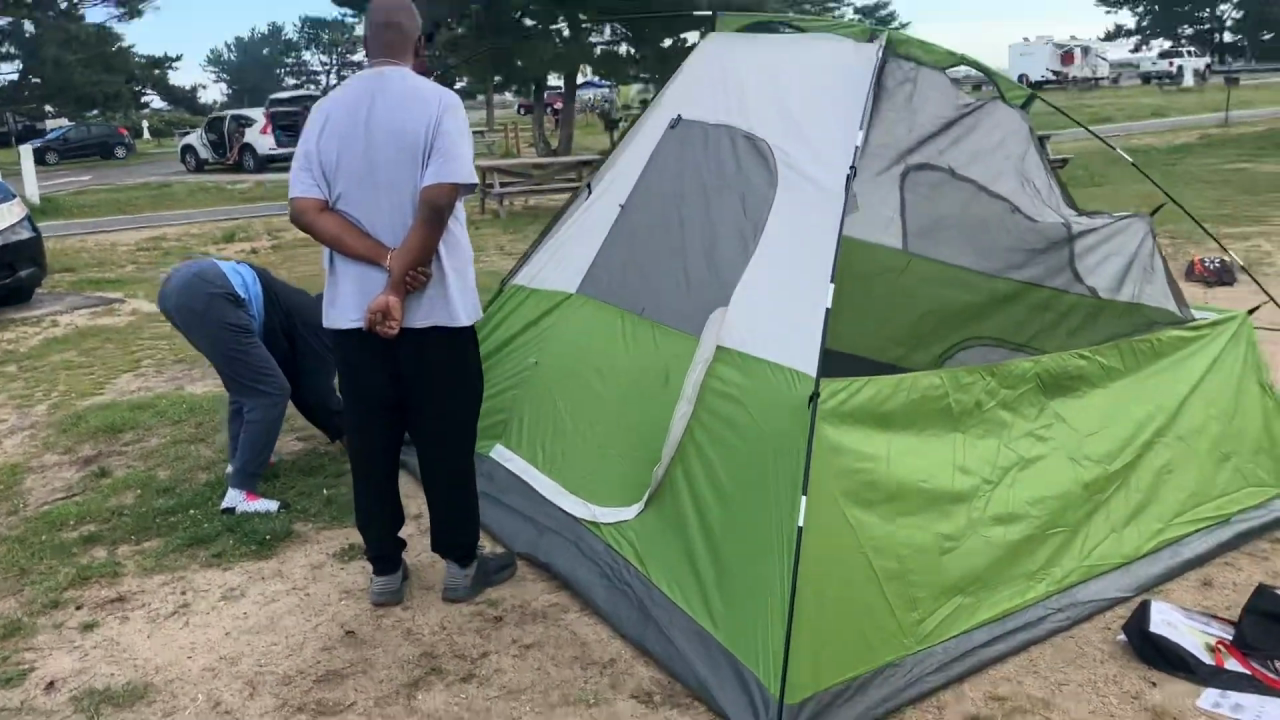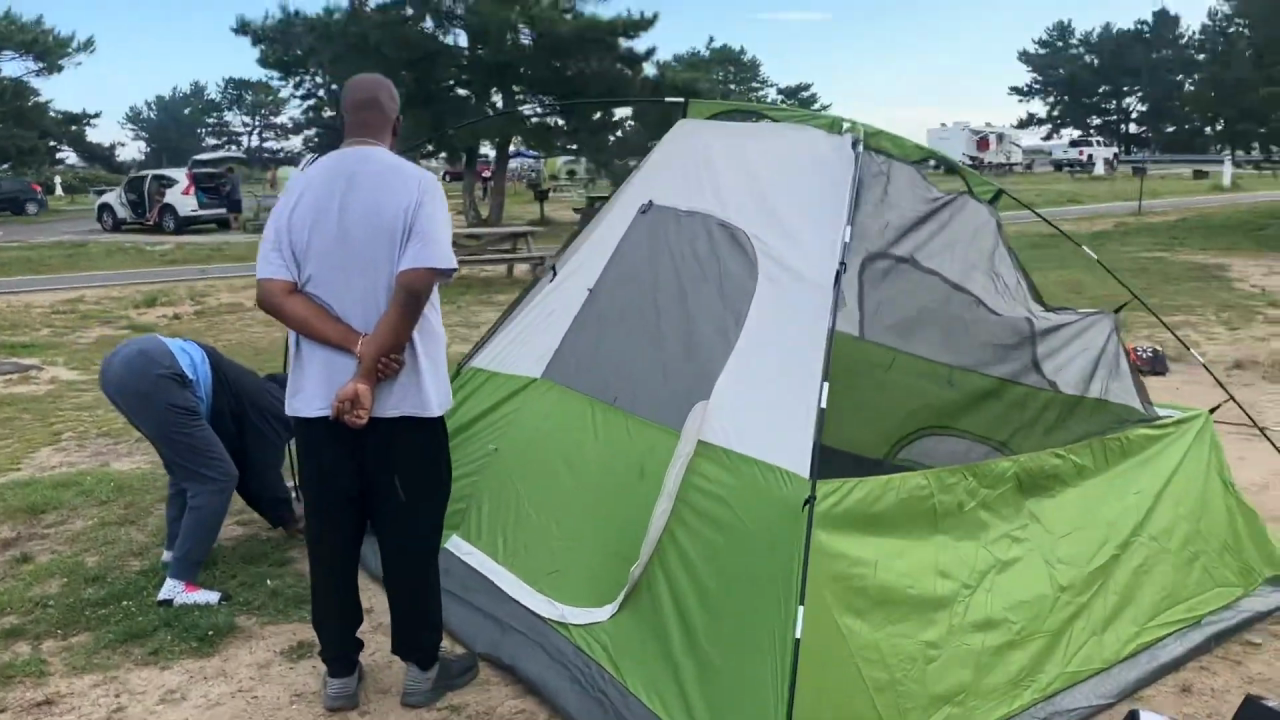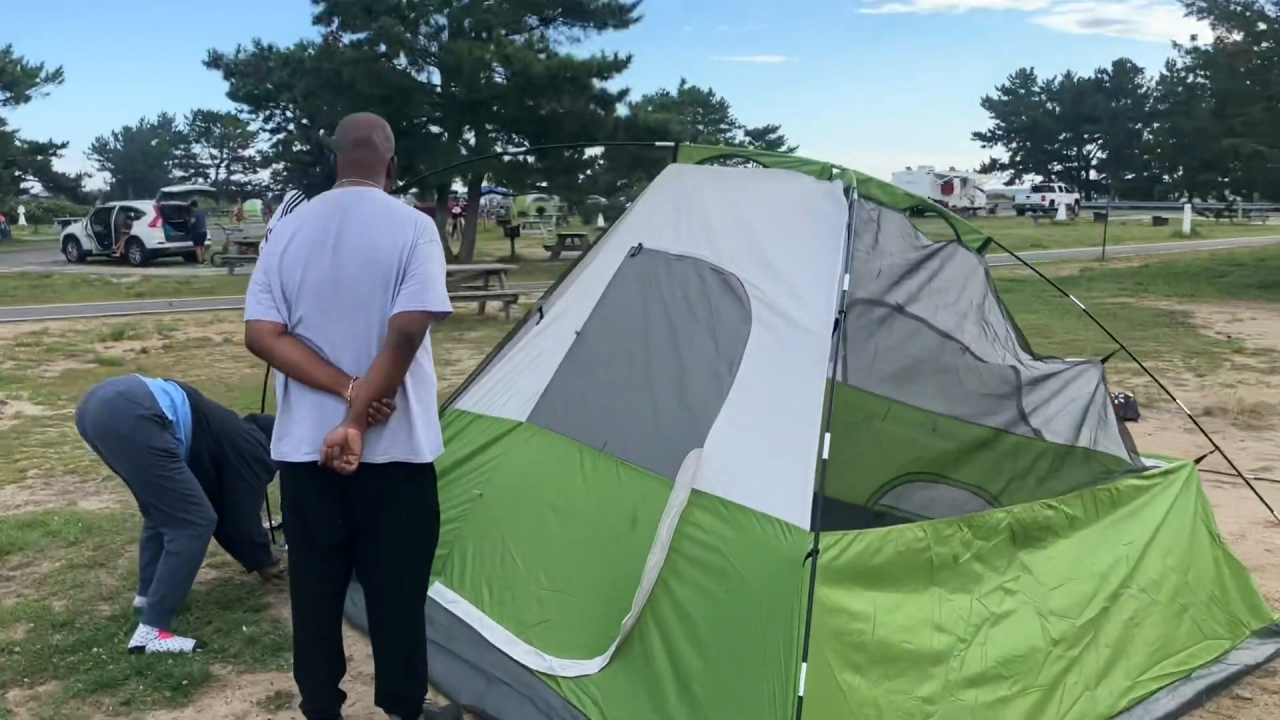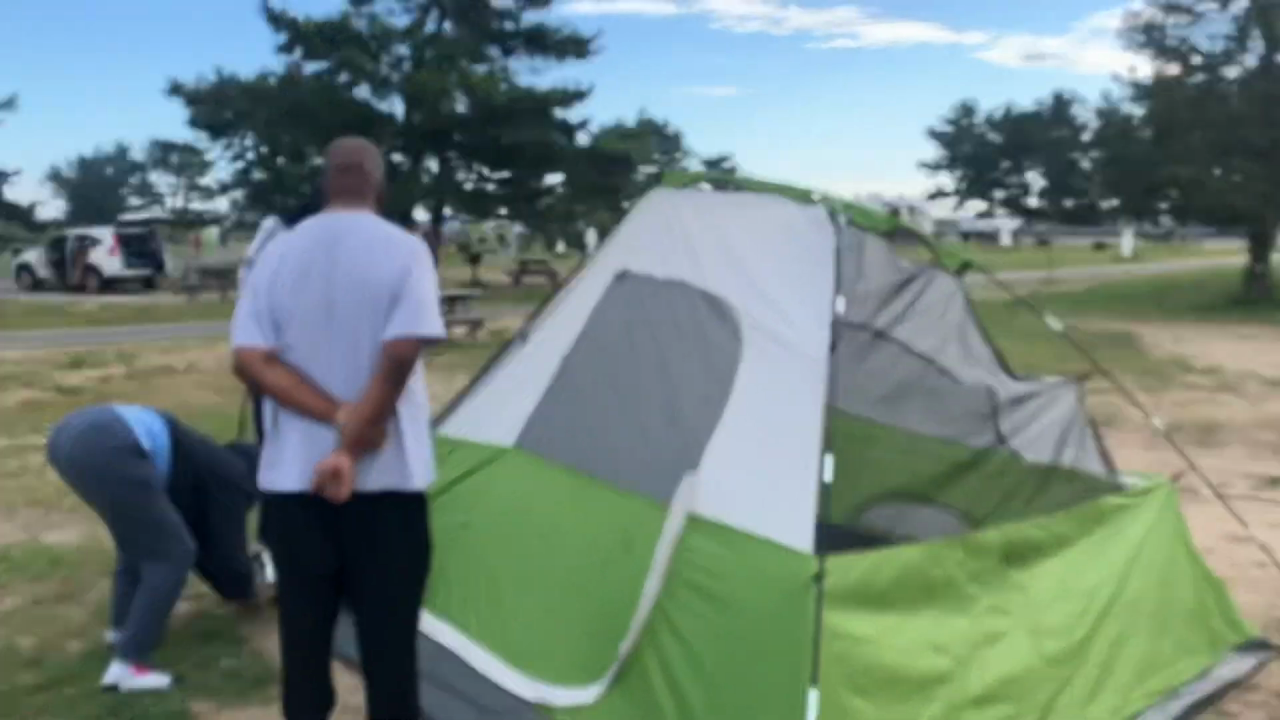
dt=0.3s
person 1, frame 1
left shoulder: (327, 110)
right shoulder: (438, 102)
left elbow: (305, 209)
right elbow: (437, 201)
left wrist: (385, 261)
right wrist: (399, 287)
left hip: (352, 312)
right hip: (434, 311)
left knee: (370, 443)
right knee: (446, 441)
left ankle: (385, 569)
right ankle: (461, 563)
person 1, frame 2
left shoulder: (299, 189)
right shoulder: (418, 185)
left elbow: (273, 294)
right elbow: (414, 287)
left wrist: (356, 348)
right wrist: (369, 372)
left hip: (318, 403)
right hip: (404, 403)
left knee: (331, 540)
right knee: (410, 539)
left ankle: (340, 673)
right ankle: (421, 668)
person 1, frame 3
left shoulder: (289, 228)
right shoulder: (412, 226)
left elbow: (262, 334)
right elbow: (407, 329)
left wrist: (346, 392)
right wrist: (359, 419)
left hip: (304, 445)
right hip: (394, 446)
left knee: (314, 587)
right knee: (397, 588)
person 1, frame 4
left shoulder: (278, 254)
right shoulder: (404, 251)
left elbow: (250, 362)
right elbow: (400, 357)
left wrist: (338, 418)
right wrist: (349, 448)
left hip: (293, 477)
right hip: (384, 477)
left knee: (304, 625)
right knee: (387, 625)
person 2, frame 1
left shoulder: (303, 312)
right shoulder: (316, 326)
left elbow: (303, 384)
right elbow: (317, 392)
left wrist: (336, 428)
right wrist: (343, 434)
right hip: (208, 294)
left knee: (248, 383)
right knee: (268, 392)
left ankle: (239, 461)
right ankle: (240, 494)
person 2, frame 2
left shoulder: (261, 395)
right shoulder: (269, 411)
left elbow: (241, 465)
right elbow: (262, 477)
left wrist: (280, 513)
right wrist: (287, 520)
right hip: (155, 374)
left knee: (188, 467)
right knee: (214, 479)
left ankle: (176, 549)
right ankle: (178, 585)
person 2, frame 3
left shoulder: (233, 435)
right shoulder: (251, 452)
left elbow: (223, 511)
right elbow: (242, 519)
left wrist: (256, 557)
right wrist: (263, 562)
right hip: (133, 417)
left knee: (165, 510)
right knee: (192, 523)
left ankle: (148, 593)
right ankle: (151, 633)
person 2, frame 4
left shoulder: (210, 463)
right shoulder: (231, 480)
left elbow: (201, 539)
right elbow: (225, 549)
left wrist: (234, 588)
right wrist: (245, 592)
right hip: (110, 446)
left knee: (139, 540)
right knee: (171, 555)
left ankle: (121, 629)
